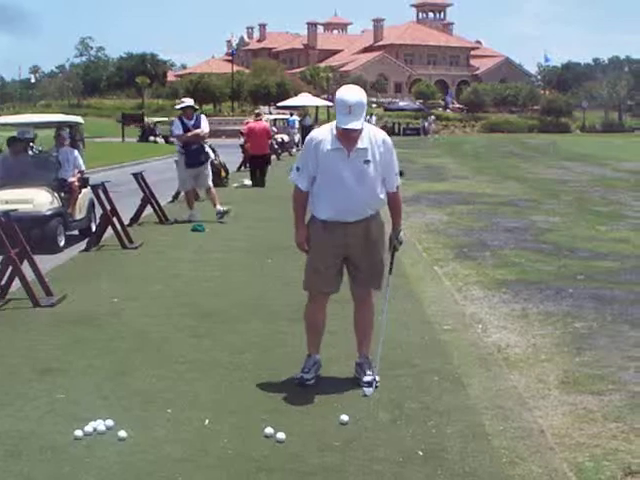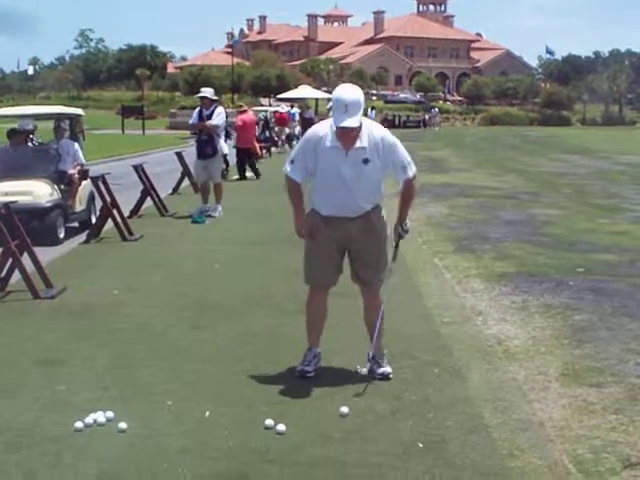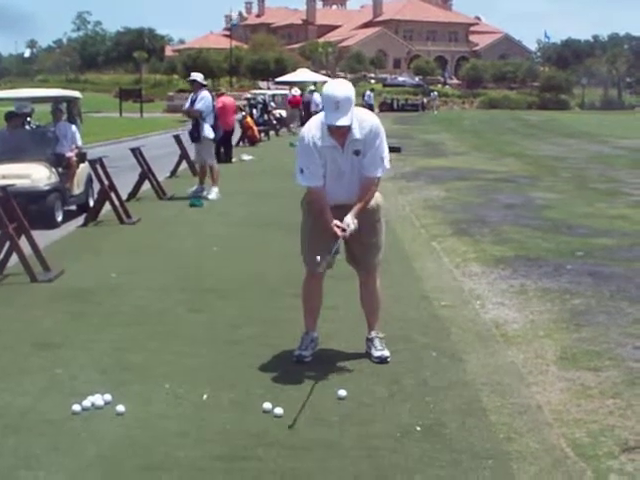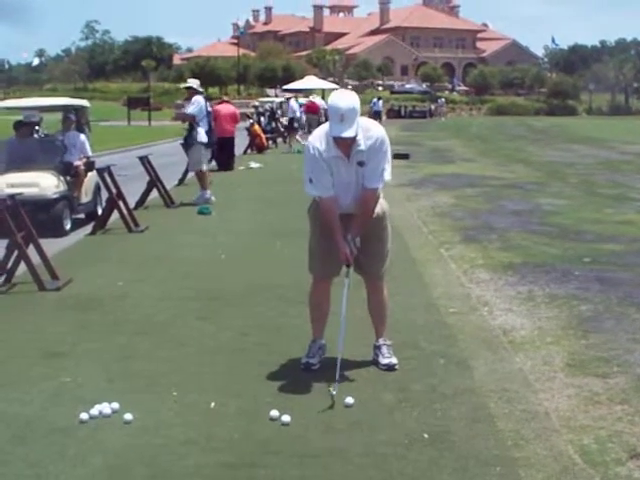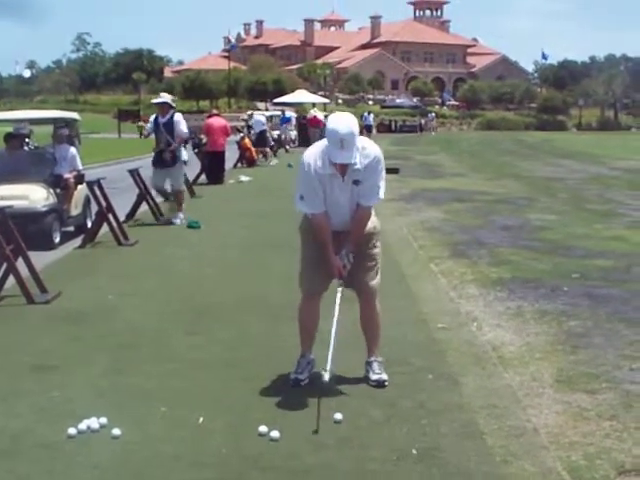
dt=1s
person 1, frame 1
left shoulder: (381, 141)
right shoulder: (316, 140)
left elbow: (392, 190)
right elbow: (301, 187)
left wrist: (397, 228)
right wrist: (300, 227)
left hip: (366, 229)
right hip: (324, 229)
left knee: (364, 297)
right knee: (317, 296)
left ankle: (363, 360)
right ankle: (312, 358)
person 1, frame 2
left shoulder: (381, 138)
right shoulder: (315, 137)
left elbow: (409, 178)
right elbow: (293, 176)
left wrist: (402, 219)
right wrist: (299, 215)
left hip: (368, 222)
right hip: (324, 222)
left knee: (372, 289)
right knee: (318, 288)
left ankle: (377, 353)
right ankle: (312, 351)
person 1, frame 3
left shoulder: (370, 126)
right shoulder: (309, 134)
left elbow: (374, 176)
right elbow: (313, 187)
left wrist: (353, 215)
right wrist: (330, 222)
left hip: (362, 205)
right hip: (321, 207)
left knee: (368, 271)
right knee: (314, 272)
left ankle: (373, 335)
right ankle: (309, 335)
person 1, frame 4
left shoulder: (376, 136)
right shoulder: (316, 144)
left elbow: (371, 191)
right elbow: (326, 198)
left wrist: (355, 234)
right wrist: (339, 240)
left hip: (369, 212)
right hip: (328, 213)
left knee: (375, 279)
right knee: (321, 278)
left ankle: (381, 343)
right ankle: (317, 342)
person 1, frame 5
left shoulder: (372, 155)
right shoulder: (311, 161)
left elbow: (365, 208)
right elbow: (317, 214)
left wrist: (349, 250)
right wrist: (331, 256)
left hip: (360, 229)
right hip: (320, 229)
left knee: (369, 294)
right knee: (310, 294)
left ankle: (373, 359)
right ankle: (305, 358)
person 2, frame 1
left shoulder: (201, 118)
right shoulder: (178, 121)
left elbow: (204, 136)
right elbow: (180, 138)
left wrist: (188, 136)
right wrist: (196, 132)
left hip: (202, 156)
right hip: (185, 158)
left knee: (208, 185)
right knee: (188, 188)
left ankle: (218, 208)
right ankle: (192, 212)
person 2, frame 2
left shoulder: (219, 110)
right shoulder: (198, 111)
left elbow: (213, 127)
right elbow: (192, 126)
left wrist: (201, 125)
right wrist: (205, 124)
left hip: (215, 150)
right hip: (201, 149)
left knee: (216, 180)
right knee: (202, 180)
left ankle: (218, 207)
right ankle: (205, 206)
person 2, frame 3
left shoulder: (204, 95)
right shoulder: (193, 96)
left elbow: (196, 113)
right elbow: (186, 111)
left wrist: (189, 111)
right wrist: (191, 111)
left hip: (206, 132)
right hip: (198, 133)
left knee: (210, 161)
right knee: (201, 162)
left ankle: (215, 189)
right ankle: (201, 186)
person 2, frame 4
left shoulder: (197, 99)
right shoulder: (192, 101)
left elbow: (188, 116)
right elbow: (184, 117)
left wrist: (179, 115)
right wrist: (182, 115)
left hip: (199, 138)
right hip: (195, 138)
left knee: (199, 167)
right knee: (198, 167)
left ankle: (206, 193)
right ankle: (205, 193)
person 2, frame 5
left shoulder: (176, 117)
right shoulder: (155, 118)
left elbow: (183, 137)
right elbow: (146, 134)
left wrist: (171, 150)
left hip: (175, 156)
right hip: (160, 156)
left knee: (177, 187)
right knee: (157, 185)
left ankle: (179, 213)
right ankle: (173, 202)
